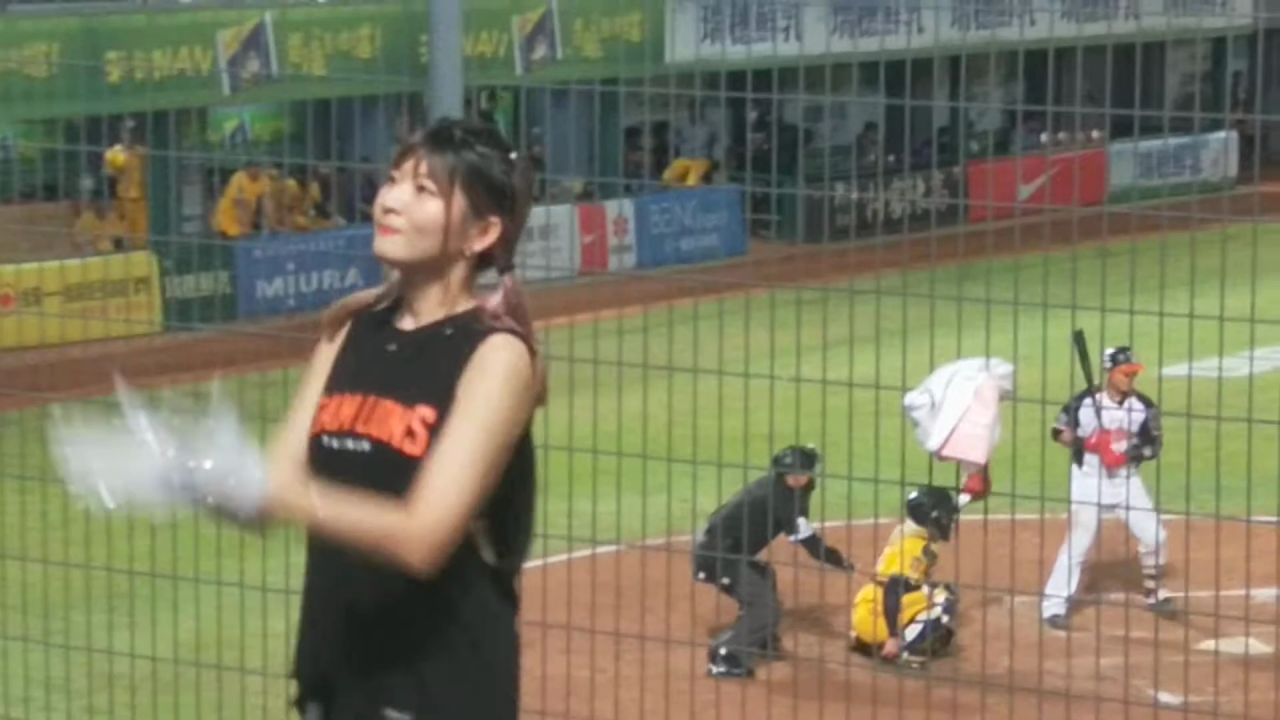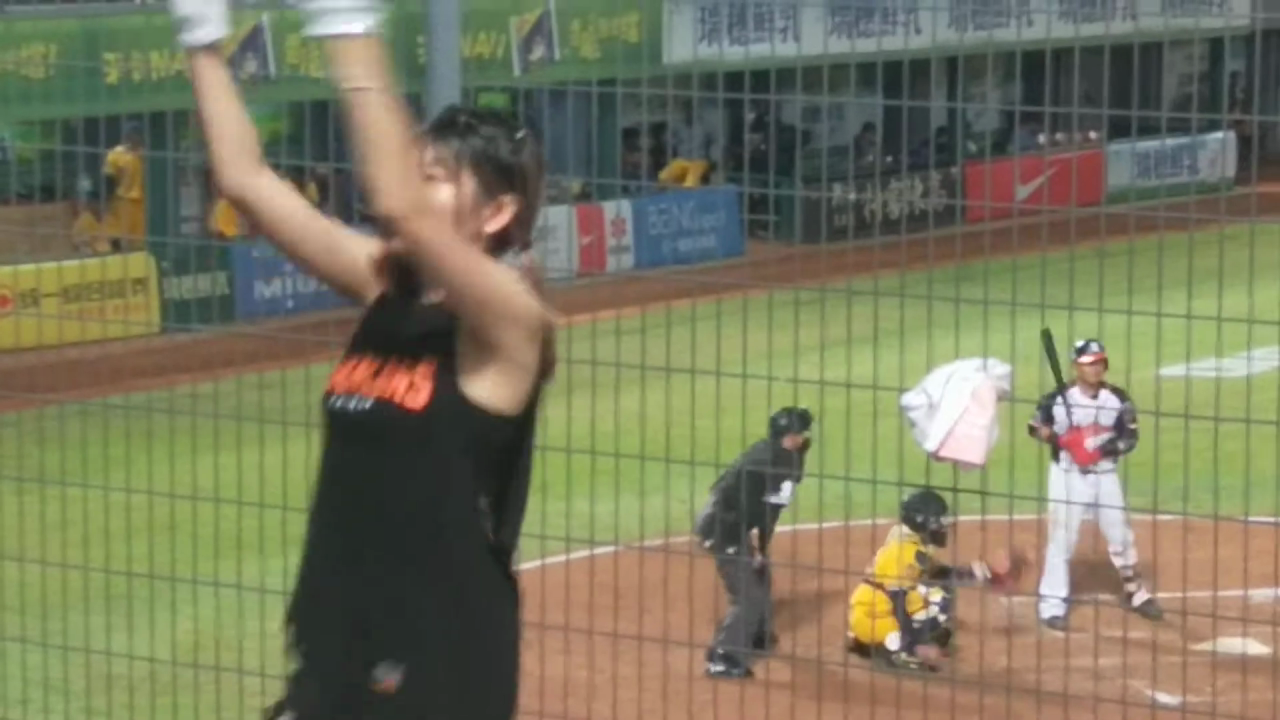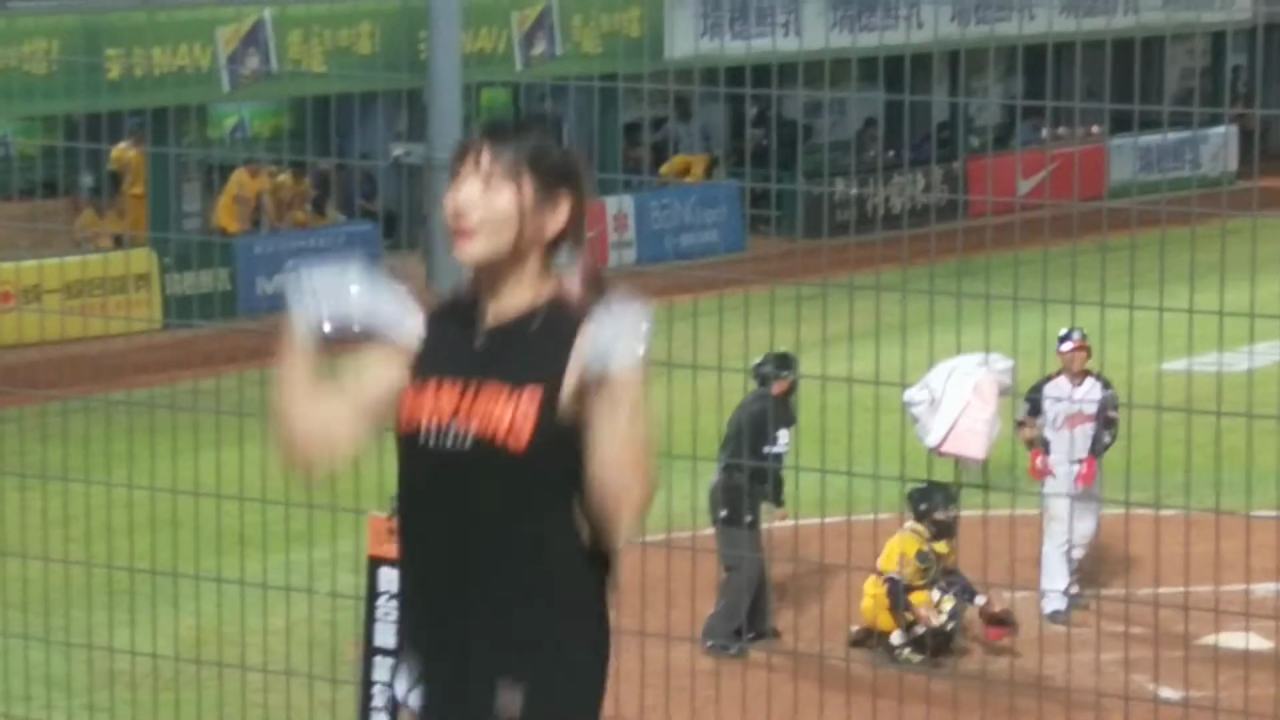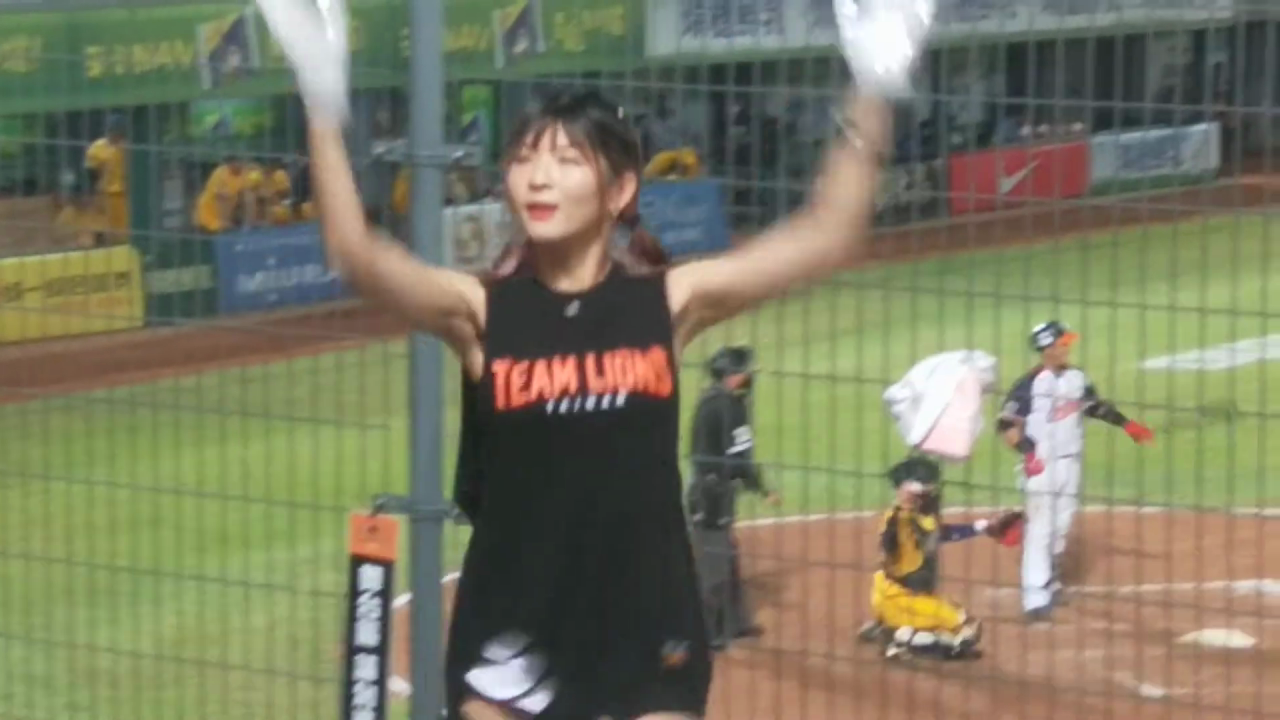
dt=0.4s
person 1, frame 1
left shoulder: (497, 357)
right shoulder: (350, 332)
left elbow: (419, 542)
right elbow: (277, 484)
left wrist: (265, 491)
right wrist: (189, 476)
right hip: (342, 667)
person 1, frame 2
left shoulder: (511, 324)
right shoulder: (383, 291)
left elbow: (403, 209)
right elbow: (247, 182)
left hip: (441, 657)
right hip: (334, 635)
person 1, frame 3
left shoulder: (582, 345)
right shoulder: (429, 333)
left elbow: (621, 517)
right elbow: (312, 446)
left wrist: (619, 377)
right wrist: (304, 325)
left hip: (536, 652)
right hip: (436, 644)
person 1, frame 4
left shoulder: (666, 301)
right shoulder: (476, 308)
left elbow: (826, 245)
right elbow: (356, 261)
left wrist: (870, 94)
right wrist: (324, 110)
left hip: (649, 626)
right hip: (507, 614)
person 2, frame 1
left shoulder: (1144, 406)
right shoulder: (1083, 402)
left elbow: (1154, 446)
right elbow: (1059, 433)
left wrist: (1124, 457)
right wrist: (1086, 443)
left hip: (1127, 481)
right hip: (1088, 480)
left knee: (1154, 535)
right knee: (1077, 543)
left ankle: (1155, 592)
right ankle: (1054, 605)
person 2, frame 2
left shoulder: (1118, 399)
right shoulder: (1057, 398)
left elbow: (1130, 439)
right elbow: (1036, 428)
left wrist: (1098, 453)
right wrist: (1059, 438)
left hip: (1105, 476)
right hip: (1066, 476)
left knee: (1120, 536)
right knee: (1062, 542)
left ankle: (1136, 595)
right ankle: (1053, 607)
person 2, frame 3
left shoulder: (1102, 387)
right shoulder: (1044, 388)
left elbow: (1109, 429)
right elbow: (1025, 423)
left wrist: (1093, 462)
right wrist: (1035, 452)
left hip: (1088, 469)
right hip: (1055, 469)
left knee: (1083, 533)
right knee: (1056, 534)
left ankle: (1068, 584)
right ankle: (1053, 599)
person 2, frame 4
left shoulder: (1074, 377)
right shoulder: (1028, 384)
left elbow: (1095, 405)
right elbow: (1006, 424)
left wrist: (1126, 424)
right wrist: (1026, 455)
left hip: (1070, 462)
right hip: (1040, 467)
left knee: (1059, 528)
right knee: (1039, 530)
left ankle: (1049, 583)
right ankle: (1035, 599)
person 3, frame 1
left shoulder: (773, 485)
right shoulder: (781, 500)
right elbow: (813, 546)
right wrist: (847, 565)
left hip: (717, 545)
right hip: (716, 555)
left knee: (764, 578)
right knee: (765, 607)
left ankle: (759, 640)
right ankle: (725, 657)
person 3, frame 2
left shoulder: (765, 449)
right shoulder: (782, 463)
right elbow: (768, 514)
right wrist: (760, 549)
left hip: (718, 521)
right hip: (723, 527)
left knee: (758, 575)
right knee: (749, 593)
left ankle: (755, 636)
right ankle: (723, 659)
person 3, frame 3
left shoulder: (753, 402)
right shoulder: (773, 410)
right elbow: (773, 462)
right wrist: (779, 502)
left hip: (729, 487)
right hip: (738, 491)
left knee: (753, 561)
right knee: (744, 566)
left ankle: (755, 626)
right ankle: (718, 635)
person 3, frame 4
left shoulder: (711, 399)
right shoulder: (728, 406)
right elbow: (740, 461)
right wrist: (764, 491)
left hip: (706, 489)
right hip: (712, 491)
left knee: (725, 559)
right knee: (715, 565)
left ankle: (734, 624)
person 4, frame 1
left shoulder: (906, 533)
right shoulder: (919, 549)
right elbow: (890, 592)
right wrist: (890, 639)
left hip: (879, 611)
right hip: (875, 619)
right knee: (944, 598)
left ankle: (862, 639)
right ankle: (903, 651)
person 4, frame 2
left shoulder: (915, 542)
right shoulder: (907, 551)
left elbow: (938, 573)
right elbow: (898, 604)
left wrist: (980, 572)
right wrist: (921, 644)
left hip: (878, 612)
right hip: (869, 618)
right knee: (940, 599)
left ankle: (868, 641)
right ankle: (894, 650)
person 4, frame 3
left shoulder: (941, 539)
right shoulder: (908, 543)
left elbow: (952, 574)
right elbow: (894, 590)
left wrist: (983, 602)
right wrist: (917, 612)
right hip: (882, 605)
right knee: (951, 606)
left ankle: (876, 634)
right ankle: (898, 644)
person 4, frame 4
left shoulder: (926, 516)
right shoulder: (899, 519)
left elbow: (944, 533)
right elbow: (888, 542)
left wrist: (984, 526)
right wrist: (900, 508)
left hip: (917, 595)
right hip: (897, 599)
right knee: (968, 633)
left ankle: (888, 627)
right ankle: (900, 640)
